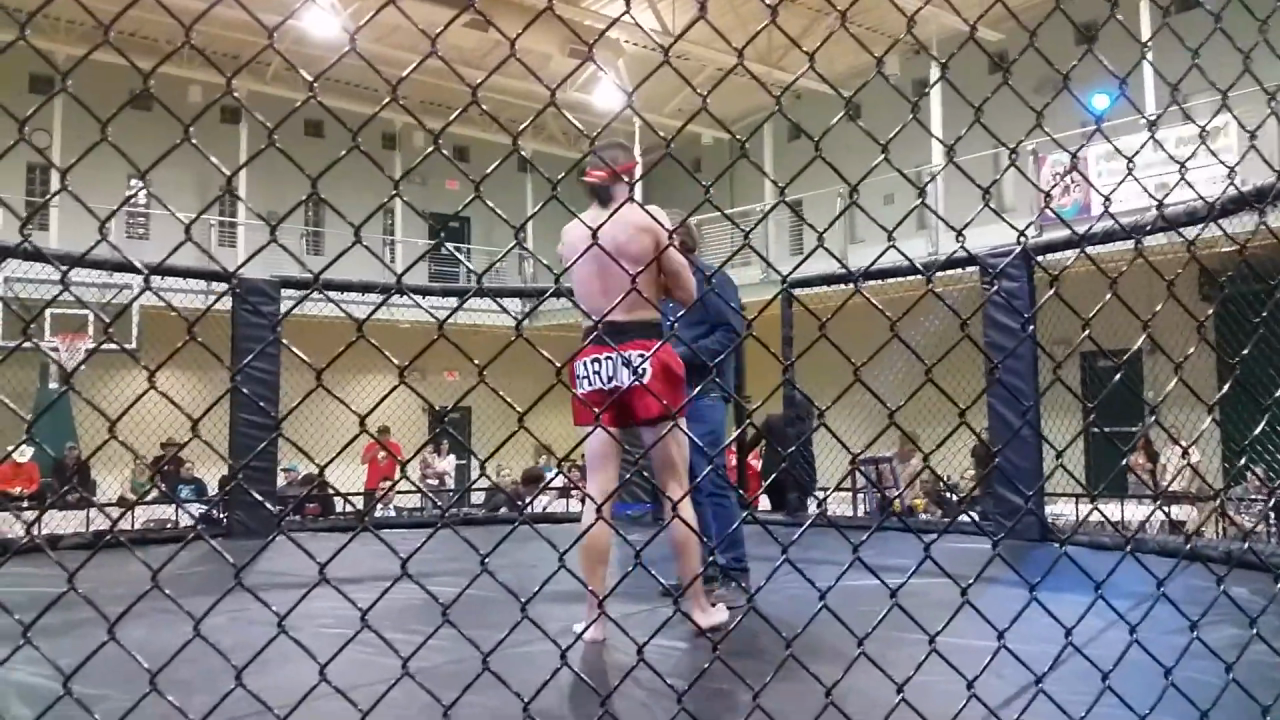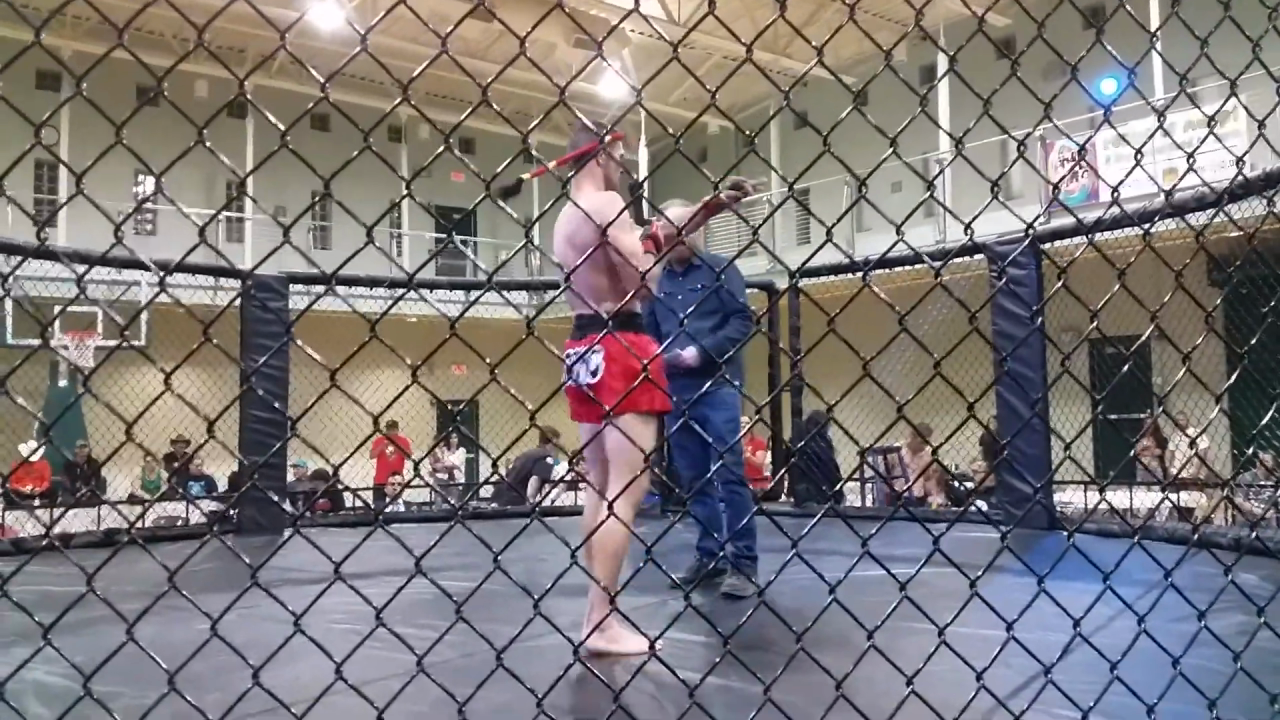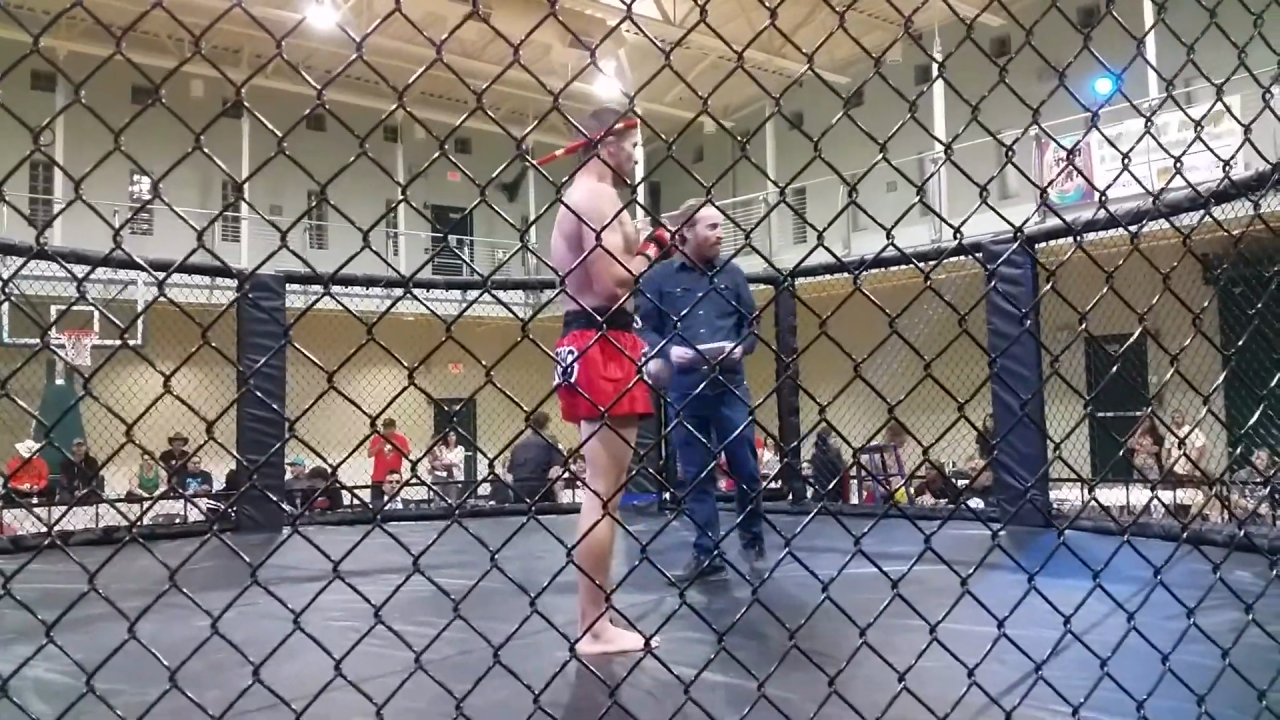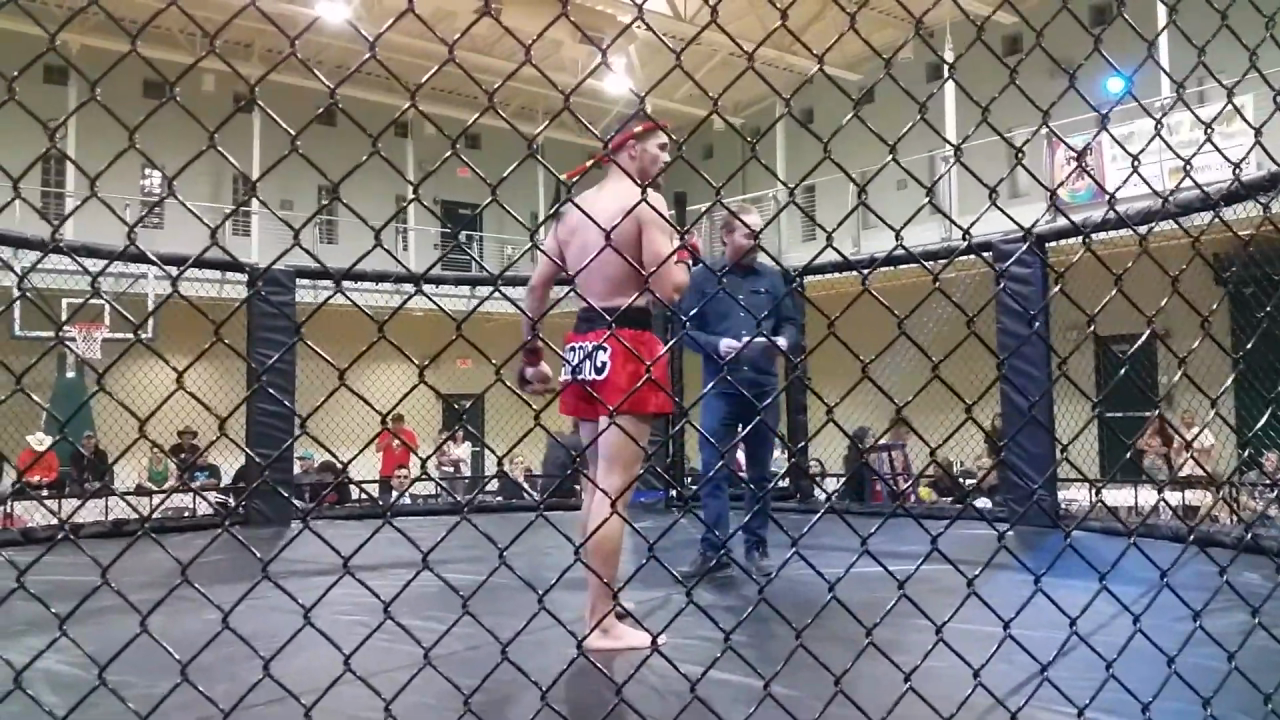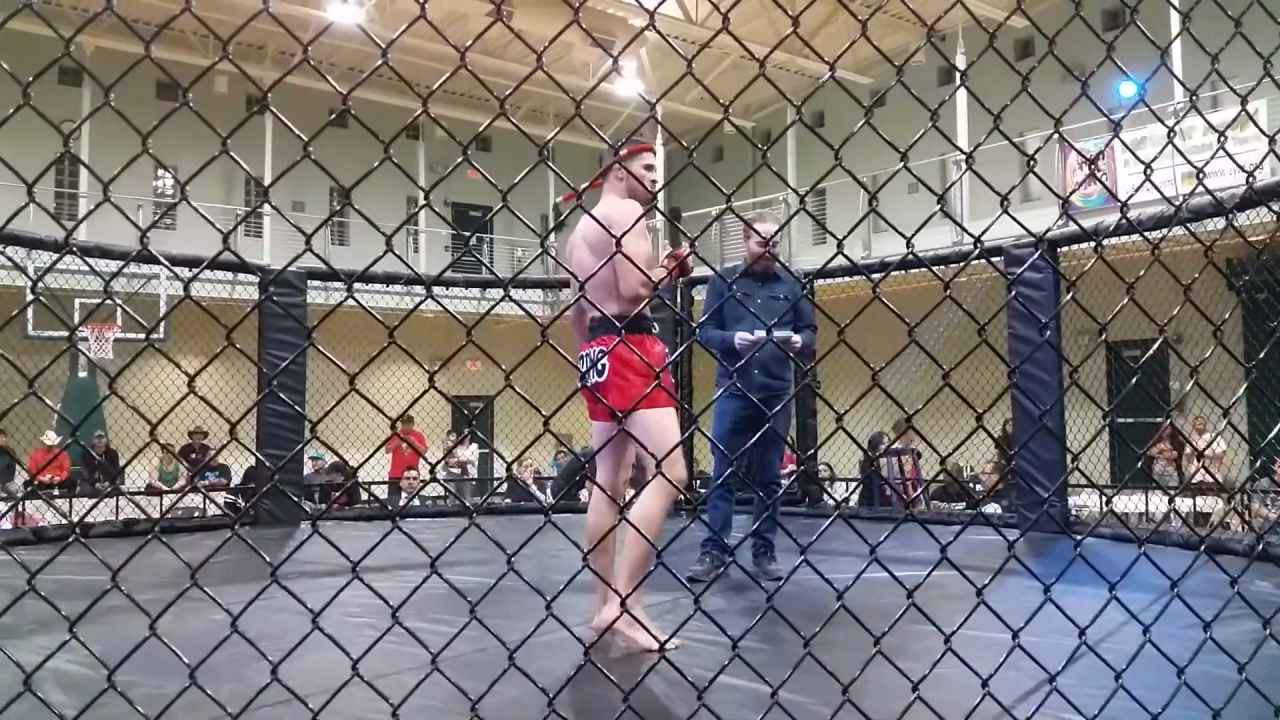
dt=0.5s
person 1, frame 1
left shoulder: (569, 234)
right shoulder: (651, 220)
right elbow: (687, 295)
left hip: (593, 359)
right hip: (645, 354)
left knee: (598, 492)
right knee: (675, 487)
left ankle: (593, 616)
right ankle: (698, 604)
person 1, frame 2
left shoulder: (564, 216)
right shoulder: (607, 205)
left elbow: (623, 257)
right elbow: (643, 280)
left wrist: (705, 211)
right wrist: (651, 243)
left hip: (583, 349)
right hip: (621, 348)
left knee: (600, 489)
right knee: (629, 487)
left ankle: (601, 612)
right ankle: (600, 622)
person 1, frame 3
left shoulder: (572, 198)
right shoulder: (601, 196)
right elbow: (609, 284)
right wrist: (650, 249)
left hip: (579, 343)
right hip: (604, 346)
left knee: (601, 491)
right knee: (606, 493)
left ankle: (594, 618)
right ankle: (595, 628)
person 1, frame 4
left shoulder: (574, 208)
right shoulder: (646, 201)
left elbow: (537, 287)
right elbow: (669, 288)
left wrist: (531, 353)
right wrist: (687, 254)
left hip: (582, 345)
right hip: (625, 346)
left knee: (597, 483)
right knee: (618, 487)
left ankle: (599, 606)
right ankle: (603, 623)
person 1, frame 5
left shoulder: (583, 226)
right shoulder: (626, 211)
left elbow: (576, 315)
right elbow: (633, 288)
right wrist: (672, 268)
left hip: (597, 352)
right hip: (628, 349)
left knee: (609, 482)
right knee: (669, 473)
left ankle: (606, 606)
right ankle: (625, 602)
person 2, frame 1
left shoulder: (713, 280)
left elbow: (731, 334)
left wrist: (680, 355)
left hip: (704, 394)
left knee: (713, 481)
right knee: (684, 483)
left ankle: (735, 573)
right ankle: (703, 563)
person 2, frame 2
left shoulder: (720, 270)
right shoulder: (658, 281)
left elbow: (743, 321)
right elbow: (649, 332)
left wrist: (702, 352)
left hip: (718, 385)
right hip: (676, 391)
left knee: (730, 472)
right knee: (693, 479)
left ankle: (743, 564)
right ankle: (710, 556)
person 2, frame 3
left shoulder: (732, 273)
right shoulder: (660, 277)
left elbow: (752, 323)
right elbow: (644, 330)
left wrist: (741, 346)
right wrist: (668, 351)
left hip: (730, 388)
right hip: (684, 392)
left knee: (745, 471)
right knee: (695, 475)
left ankle: (752, 545)
right ankle: (706, 554)
person 2, frame 4
left shoulder: (772, 278)
right shoulder: (702, 277)
left elbow: (790, 323)
right elbow: (687, 330)
left wrist: (784, 342)
right wrist: (717, 345)
left hip: (763, 388)
right hip: (719, 389)
left knee: (761, 473)
right knee: (713, 470)
left ankle: (756, 547)
right ankle: (712, 550)
person 2, frame 5
left shoulder: (792, 284)
right shoulder: (722, 280)
left elbow: (809, 331)
right elbow: (705, 330)
left wrist: (799, 342)
right wrist: (732, 339)
left hip: (776, 392)
right hip: (732, 390)
left knee: (769, 477)
right knee: (723, 473)
left ankle: (764, 552)
right ankle: (714, 551)
